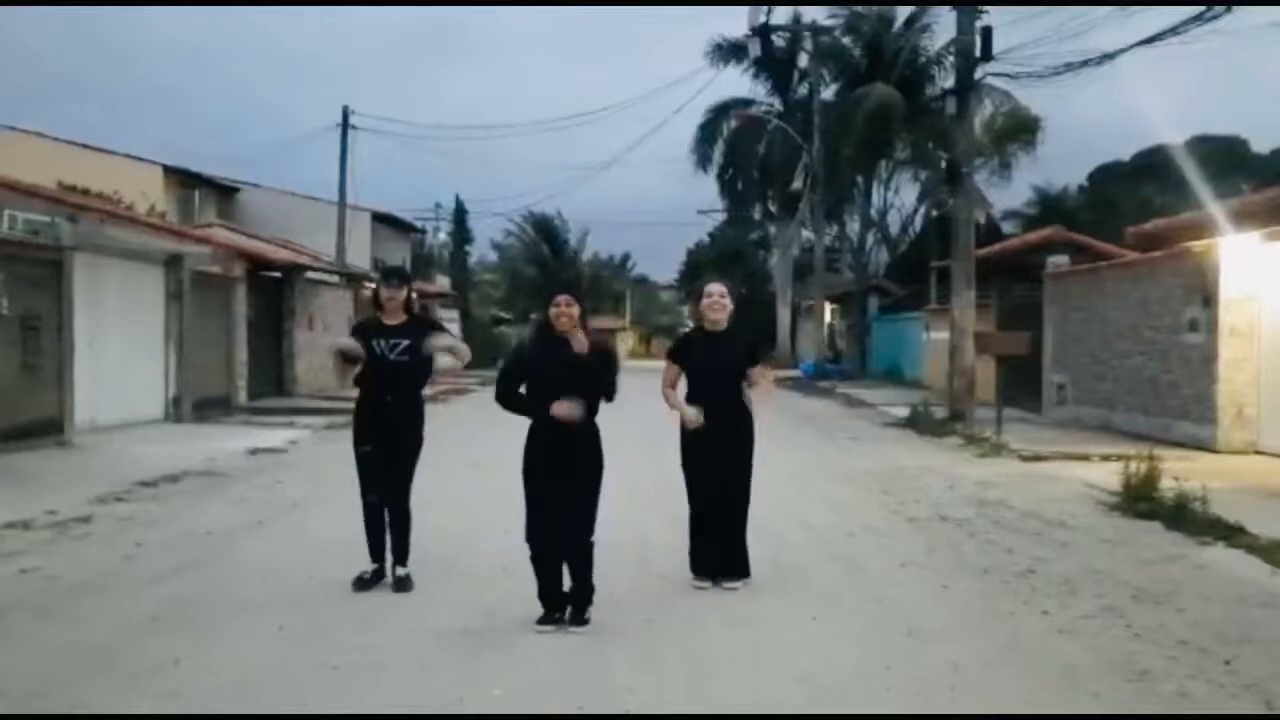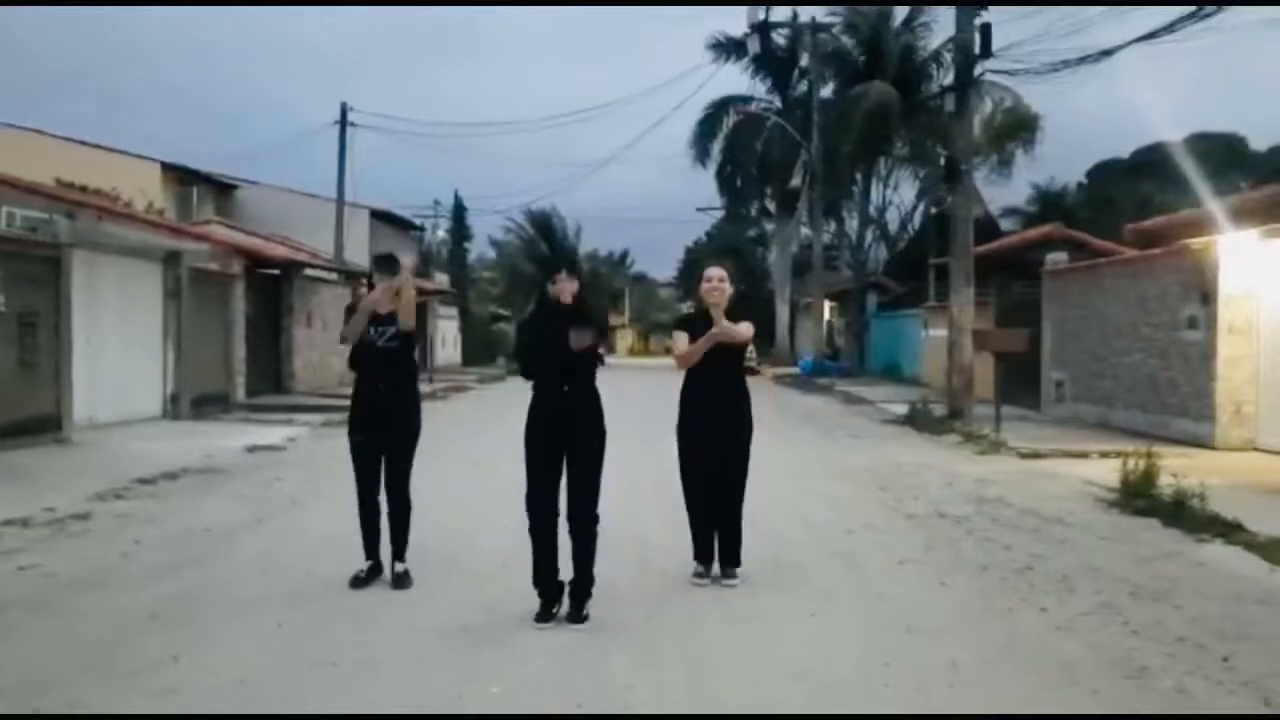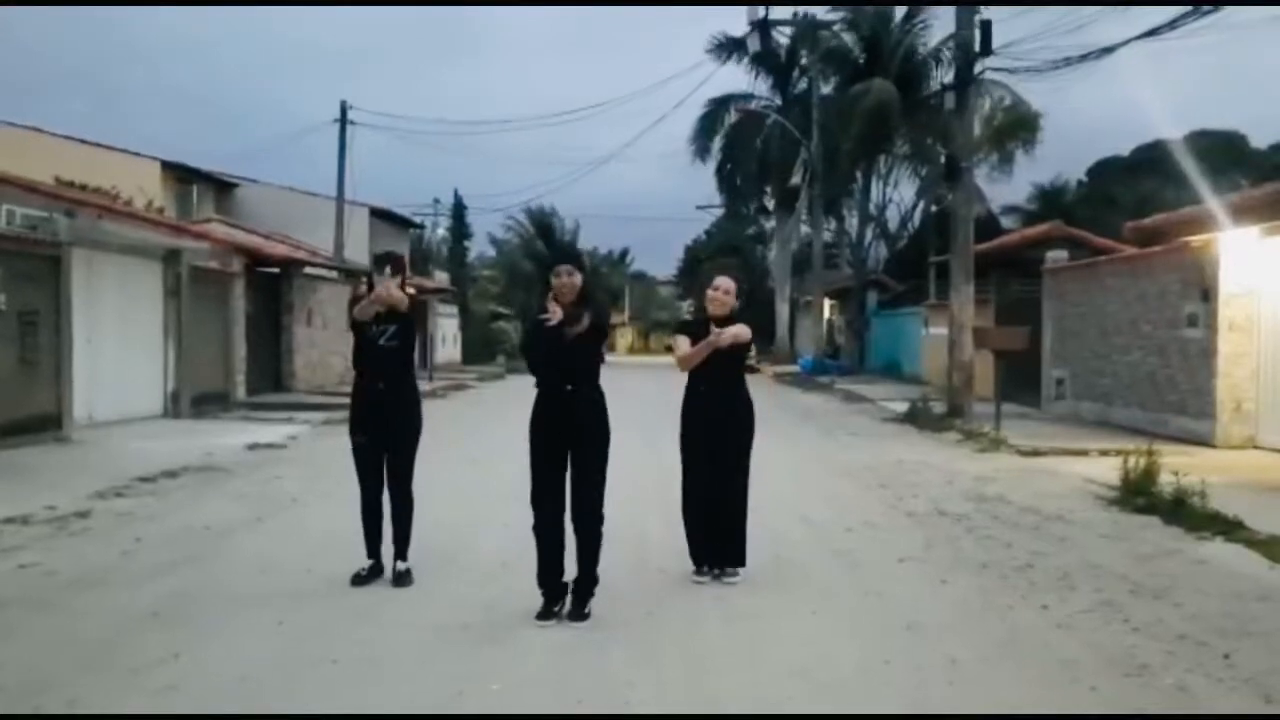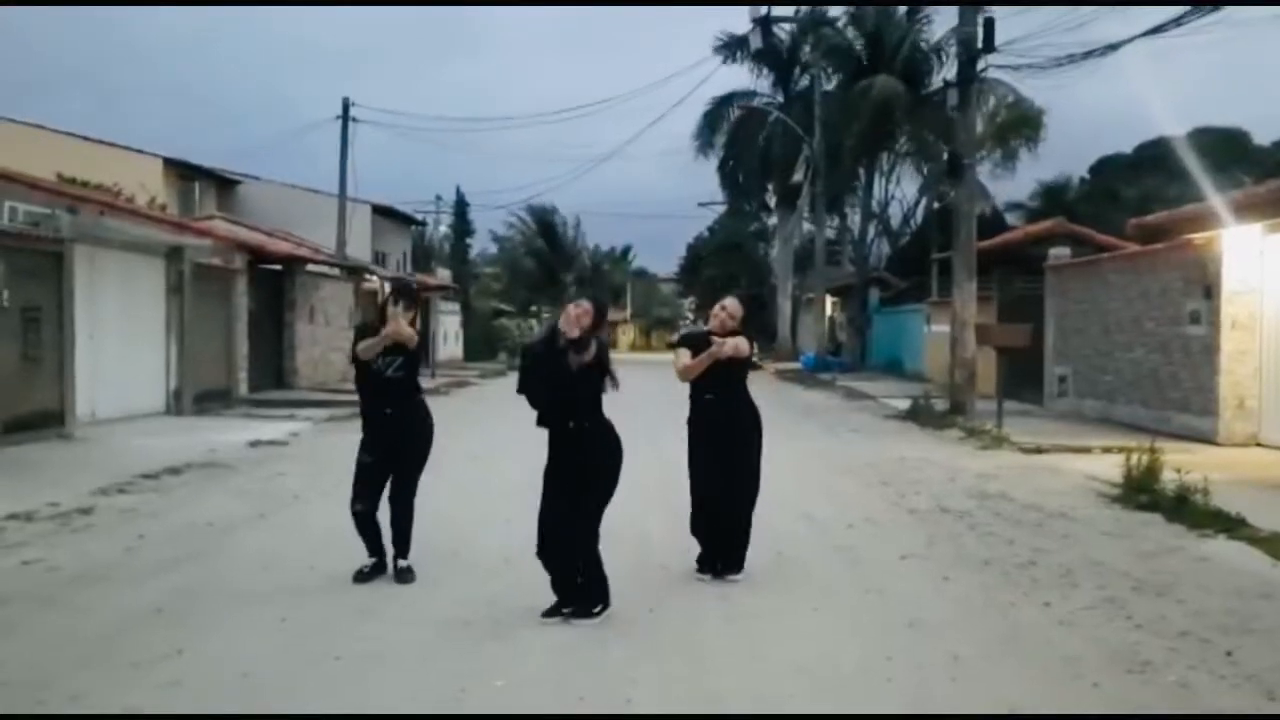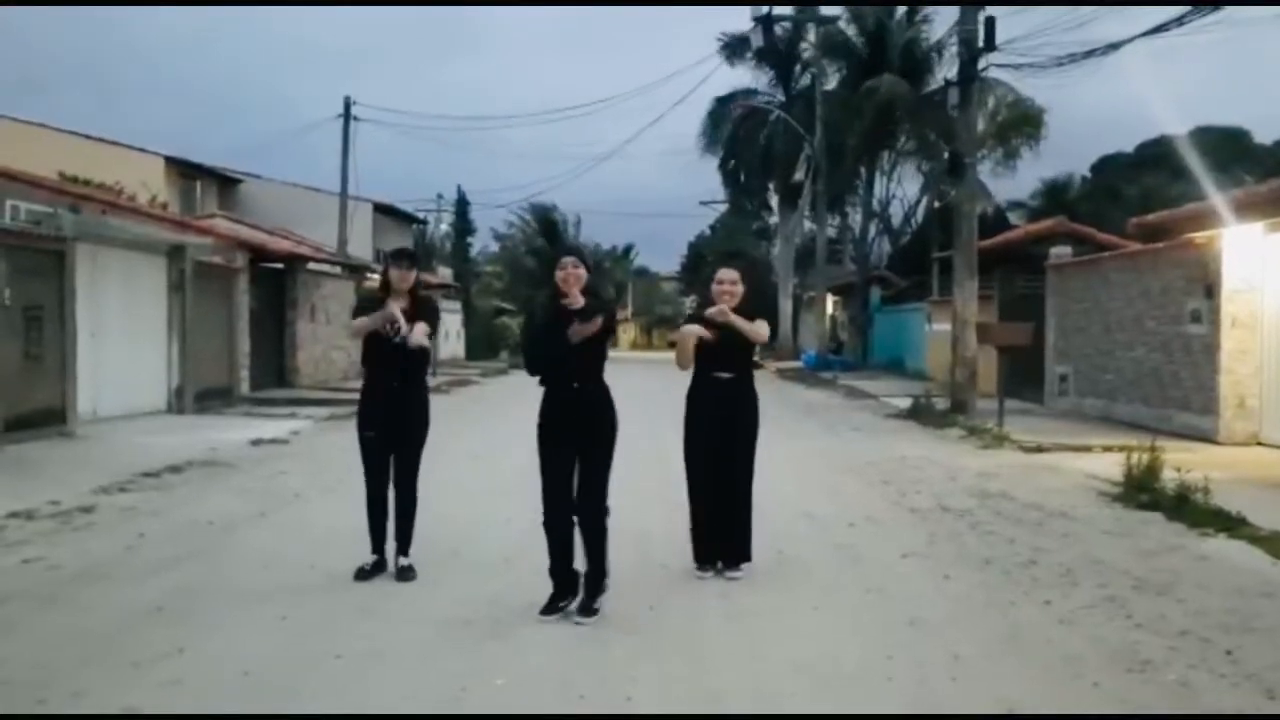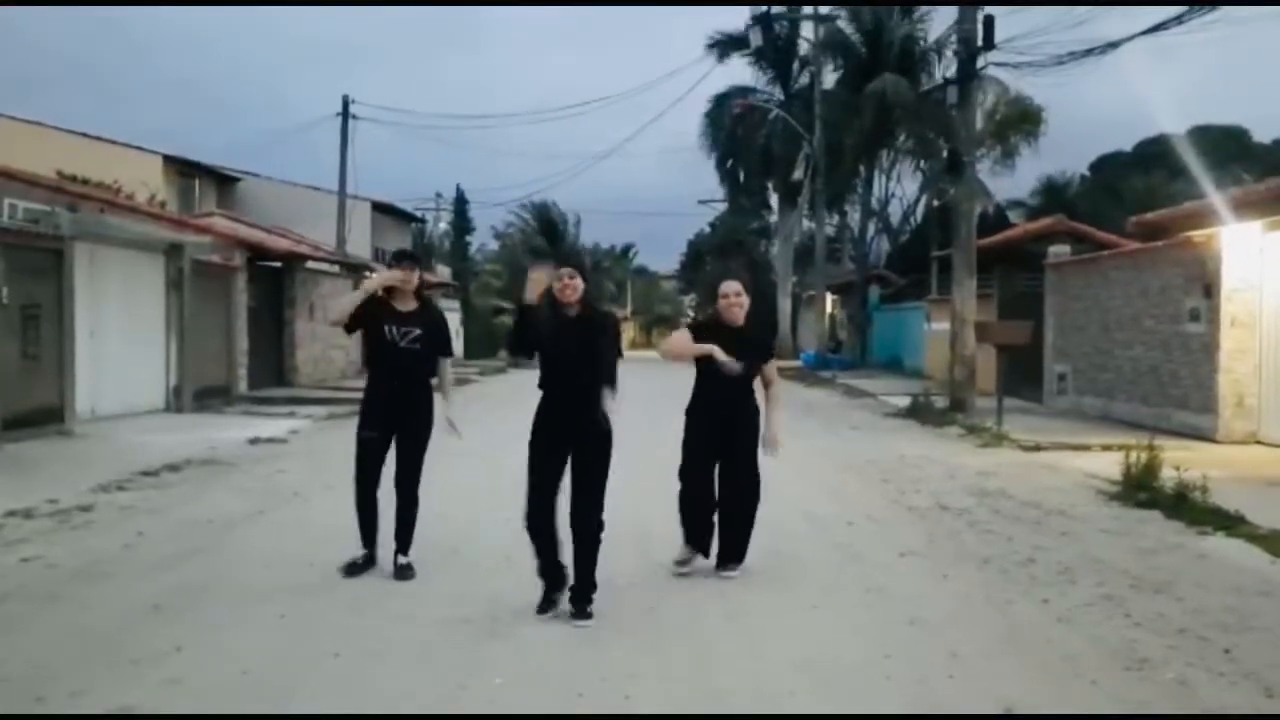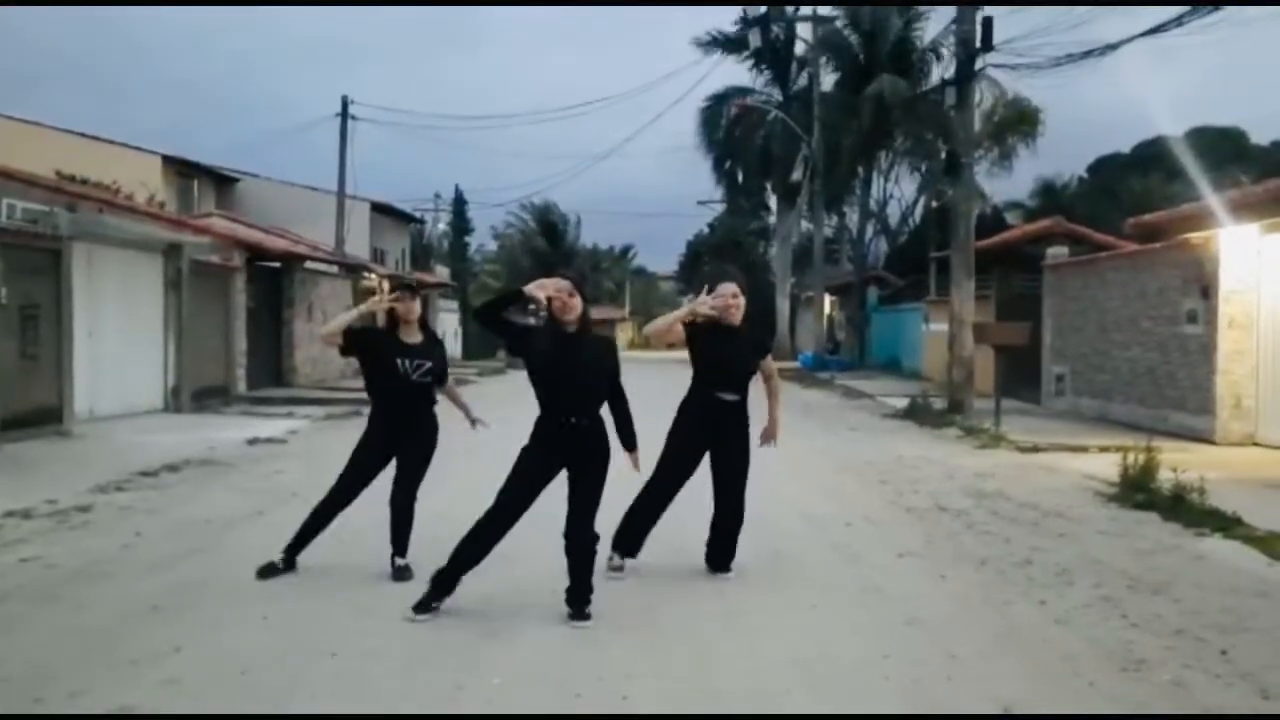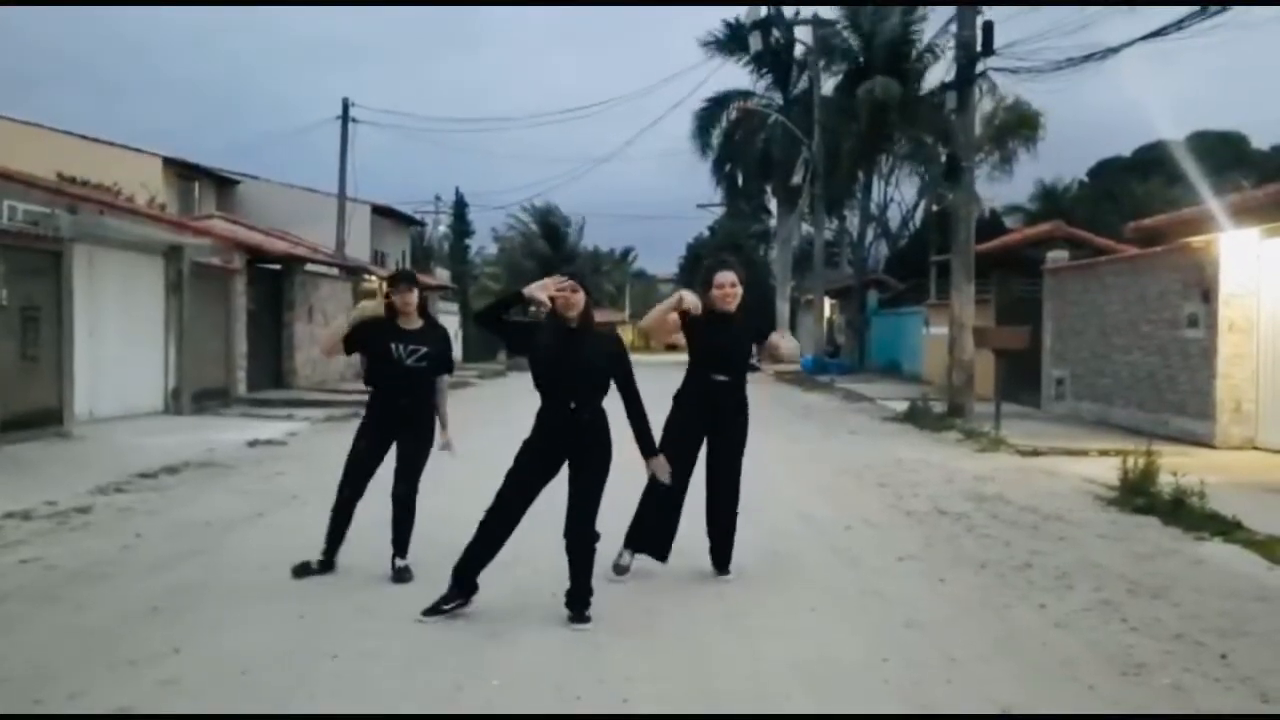
dt=0.3s
person 1, frame 1
left shoulder: (598, 351)
right shoulder: (530, 350)
left elbow: (606, 391)
right elbow: (504, 394)
left wrist: (586, 356)
right wrist: (548, 408)
left hip: (583, 448)
right hip: (542, 448)
left knee: (577, 533)
right knee: (541, 531)
left ankle: (580, 603)
right ankle: (552, 602)
person 1, frame 2
left shoulder: (590, 317)
right shoulder: (535, 322)
left elbow: (594, 342)
right elbow: (529, 367)
left wrist: (571, 307)
right wrist: (566, 345)
left hip: (584, 414)
right hip: (544, 415)
left knee: (582, 510)
right knee: (540, 508)
left ankle: (580, 597)
right ankle: (548, 595)
person 1, frame 3
left shoulder: (593, 315)
right shoulder: (540, 321)
left elbow: (592, 329)
right elbow: (536, 364)
left wrist: (565, 321)
right wrist: (564, 333)
left hip: (588, 412)
right hip: (549, 412)
left knee: (587, 507)
right knee: (546, 506)
left ankle: (583, 594)
right ankle: (552, 594)
person 1, frame 4
left shoulder: (592, 349)
right shoulder: (537, 351)
right elbow: (533, 395)
left wrist: (575, 339)
right wrist: (568, 365)
left hip: (598, 449)
right hip: (562, 449)
left knee: (579, 533)
right knee: (549, 537)
left ankle: (597, 596)
right ankle: (569, 594)
person 1, frame 5
left shoulder: (598, 310)
right shoulder: (542, 317)
left elbow: (603, 323)
right elbow: (534, 365)
left wrist: (581, 306)
right wrist: (568, 338)
left hip: (595, 409)
right hip: (555, 411)
left knee: (591, 502)
right knee: (555, 504)
left ankle: (594, 587)
right ankle: (563, 587)
person 1, frame 6
left shoulder: (603, 322)
right shoulder: (540, 321)
left elbow: (609, 361)
right elbow: (520, 349)
left wrist: (607, 391)
right wrist: (527, 303)
left hip: (591, 422)
right hip: (550, 418)
left knee: (587, 515)
right knee: (538, 511)
left ankle: (582, 597)
right ankle: (552, 581)
person 1, frame 7
left shoulder: (601, 346)
right shoulder: (535, 338)
left elbow: (616, 396)
right elbow: (484, 315)
left wrist: (630, 444)
right wrist: (526, 292)
left hip: (590, 442)
right hip: (547, 438)
left knee: (580, 530)
right knee: (500, 513)
left ankle: (579, 600)
right ankle: (443, 583)
person 1, frame 8
left shoulder: (606, 341)
right shoulder: (537, 333)
left elbow: (630, 394)
right elbow: (485, 318)
left wrist: (651, 449)
right wrist: (525, 294)
left hip: (591, 433)
right hip: (548, 430)
left knee: (581, 524)
right knee: (503, 510)
left ankle: (579, 602)
right ankle: (461, 588)
person 2, frame 1
left shoulder: (422, 326)
right shoulder: (365, 328)
left elbow: (465, 356)
left wrist: (449, 344)
right wrist: (343, 351)
left hip: (407, 419)
right hip: (370, 420)
left knee: (398, 496)
right knee: (372, 497)
left ankle: (401, 566)
right ankle: (376, 565)
person 2, frame 2
left shoulder: (408, 307)
right shoulder: (358, 309)
left elbow: (406, 326)
right elbow: (348, 336)
left wrist: (408, 278)
right wrist: (367, 306)
left hip: (402, 407)
right hip: (365, 406)
left knee: (397, 488)
right knee: (366, 489)
left ankle: (399, 562)
right ankle: (372, 561)
person 2, frame 3
left shoulder: (405, 307)
right shoulder: (361, 302)
left elbow: (399, 301)
right elbow: (361, 314)
left wrist: (390, 293)
right wrist: (374, 297)
left hip: (403, 405)
right hip: (366, 405)
left knee: (400, 486)
right knee: (370, 488)
left ankle: (401, 560)
right ankle: (373, 560)
person 2, frame 4
left shoulder: (414, 339)
right shoulder: (366, 332)
left elbow: (410, 339)
right elbow: (361, 352)
left wrist: (400, 333)
right wrist: (386, 337)
left hip: (414, 430)
right hip: (376, 431)
left knee: (401, 499)
right knee: (361, 505)
left ankle: (402, 559)
right ankle: (376, 558)
person 2, frame 5
left shoulder: (425, 305)
right shoulder: (370, 304)
left elbow: (423, 329)
right elbow: (356, 329)
left wrist: (418, 337)
right wrist: (385, 314)
left hip: (412, 402)
right hip: (374, 402)
left knee: (406, 481)
right knee: (375, 482)
left ankle: (403, 555)
right ankle: (377, 554)
person 2, frame 6
left shoulder: (432, 316)
right shoulder: (374, 308)
left elbow: (443, 364)
right elbow: (336, 318)
left wrist: (446, 406)
right wrist: (369, 287)
left hip: (417, 405)
right hip: (378, 402)
left knee: (408, 483)
right knee: (366, 480)
left ankle: (402, 554)
right ankle: (367, 551)
person 2, frame 7
left shoulder: (434, 345)
right shoulder: (376, 339)
left elbow: (443, 385)
right elbow: (327, 335)
left wrist: (469, 412)
right wrist: (364, 309)
left hip: (421, 432)
right hip: (382, 428)
left knee: (403, 497)
right knee: (341, 493)
left ankle: (400, 557)
right ankle: (288, 556)
person 2, frame 8
left shoulder: (437, 334)
right shoulder: (373, 329)
left elbow: (440, 383)
right elbow: (327, 349)
left wrist: (445, 428)
right wrist: (355, 316)
left hip: (417, 420)
right hip: (379, 415)
left knee: (405, 492)
right knee: (349, 488)
left ankle: (400, 558)
right ankle: (328, 556)
person 3, frame 1
left shoulder: (744, 343)
right shoulder: (687, 343)
left elbow: (760, 383)
right elbow: (668, 387)
left wrist: (753, 397)
right wrist: (682, 409)
left hip: (736, 430)
right hip: (698, 430)
left knee: (734, 497)
right knee: (702, 497)
left ankle: (731, 568)
right ankle: (704, 567)
person 3, frame 2
left shoulder: (741, 322)
right shoulder: (687, 322)
left elbow: (743, 334)
right elbow: (681, 359)
left wrist: (725, 327)
right wrist: (711, 337)
left hip: (733, 407)
right hip: (696, 407)
left knee: (730, 484)
right knee: (698, 484)
left ankle: (729, 562)
right ankle: (703, 560)
person 3, frame 3
left shoulder: (740, 327)
right shoulder: (688, 326)
left elbow: (742, 333)
right elbow: (682, 361)
left wrist: (726, 336)
right wrist: (710, 342)
left hip: (735, 413)
right hip: (698, 412)
left knee: (732, 484)
right knee: (698, 485)
left ankle: (729, 559)
right ankle: (703, 558)
person 3, frame 4
left shoulder: (741, 342)
right shoulder: (689, 340)
left elbow: (739, 347)
right elbow: (683, 373)
left wrist: (727, 346)
right wrist: (712, 353)
left hip: (741, 423)
right hip: (704, 423)
left knee: (739, 493)
right knee: (706, 494)
left ankle: (732, 562)
right ankle: (708, 560)
person 3, frame 5
left shoulder: (749, 320)
right shoulder: (697, 319)
left elbow: (761, 335)
right elbow: (684, 364)
left wrist: (730, 317)
right wrist: (686, 337)
left hip: (740, 404)
right hip: (703, 403)
left knee: (736, 479)
right knee: (703, 480)
left ankle: (733, 556)
right ankle: (705, 556)
person 3, frame 6
left shoulder: (758, 339)
right shoulder: (704, 329)
left elbow: (770, 382)
right elbow: (667, 350)
left wrist: (771, 422)
right wrist: (709, 349)
left hip: (743, 418)
right hip: (703, 416)
left knee: (743, 488)
right knee: (694, 484)
left ankle: (730, 556)
right ankle: (694, 545)
person 3, frame 7
left shoulder: (755, 338)
right shoulder: (699, 331)
left elbow: (771, 376)
right elbow: (651, 333)
left wrist: (773, 419)
right wrist: (690, 309)
left hip: (734, 423)
right hip: (694, 417)
left knee: (731, 497)
right knee: (663, 483)
left ankle: (720, 558)
right ankle: (621, 549)
person 3, frame 8
left shoulder: (748, 325)
right shoulder: (693, 320)
left elbow: (783, 347)
right elbow: (649, 324)
right wrist: (678, 298)
left hip: (731, 409)
right hip: (691, 404)
left knee: (724, 484)
right knee: (668, 476)
left ankle: (721, 559)
right ankle: (633, 548)
